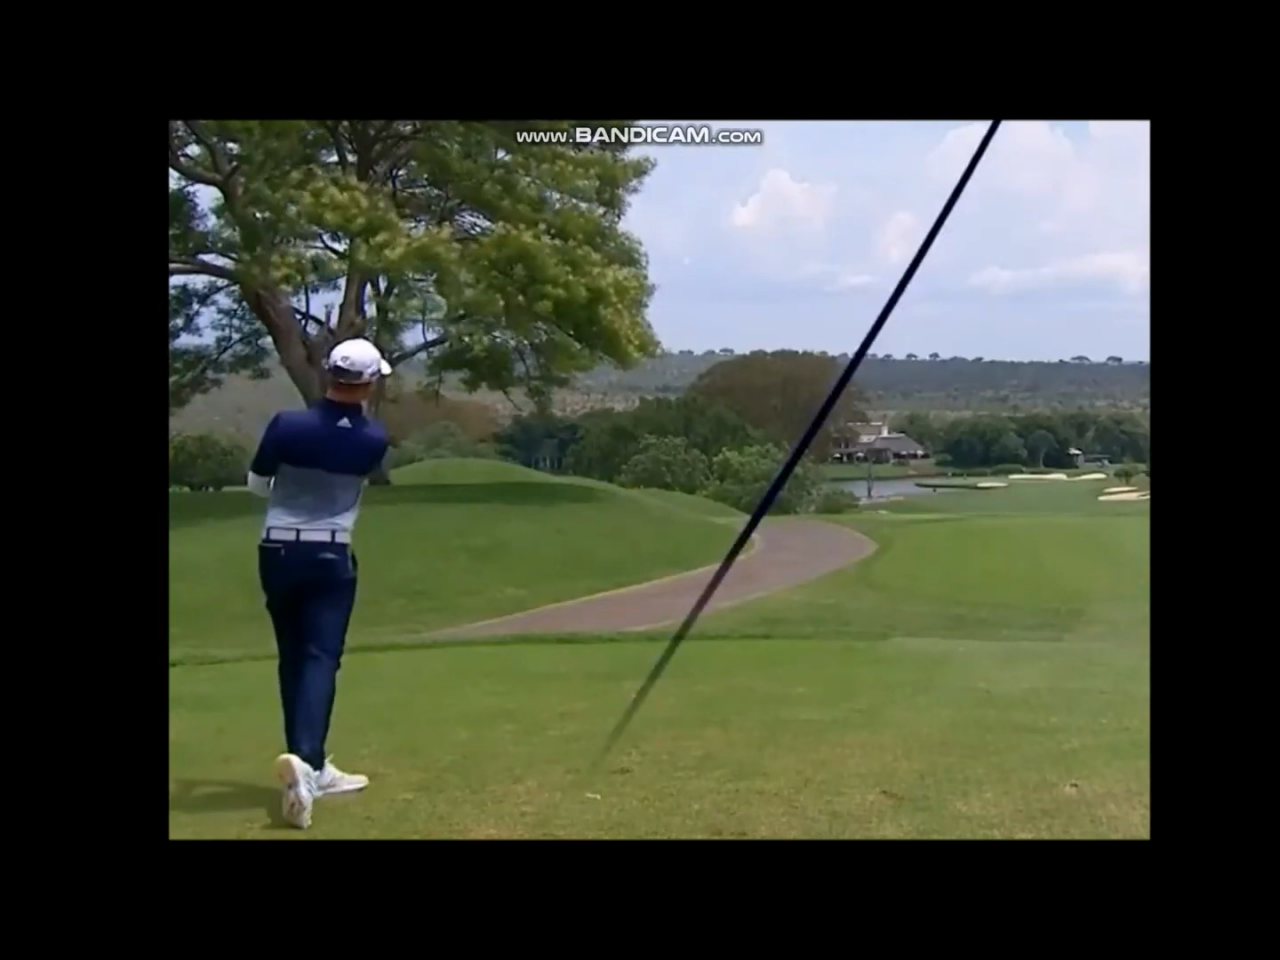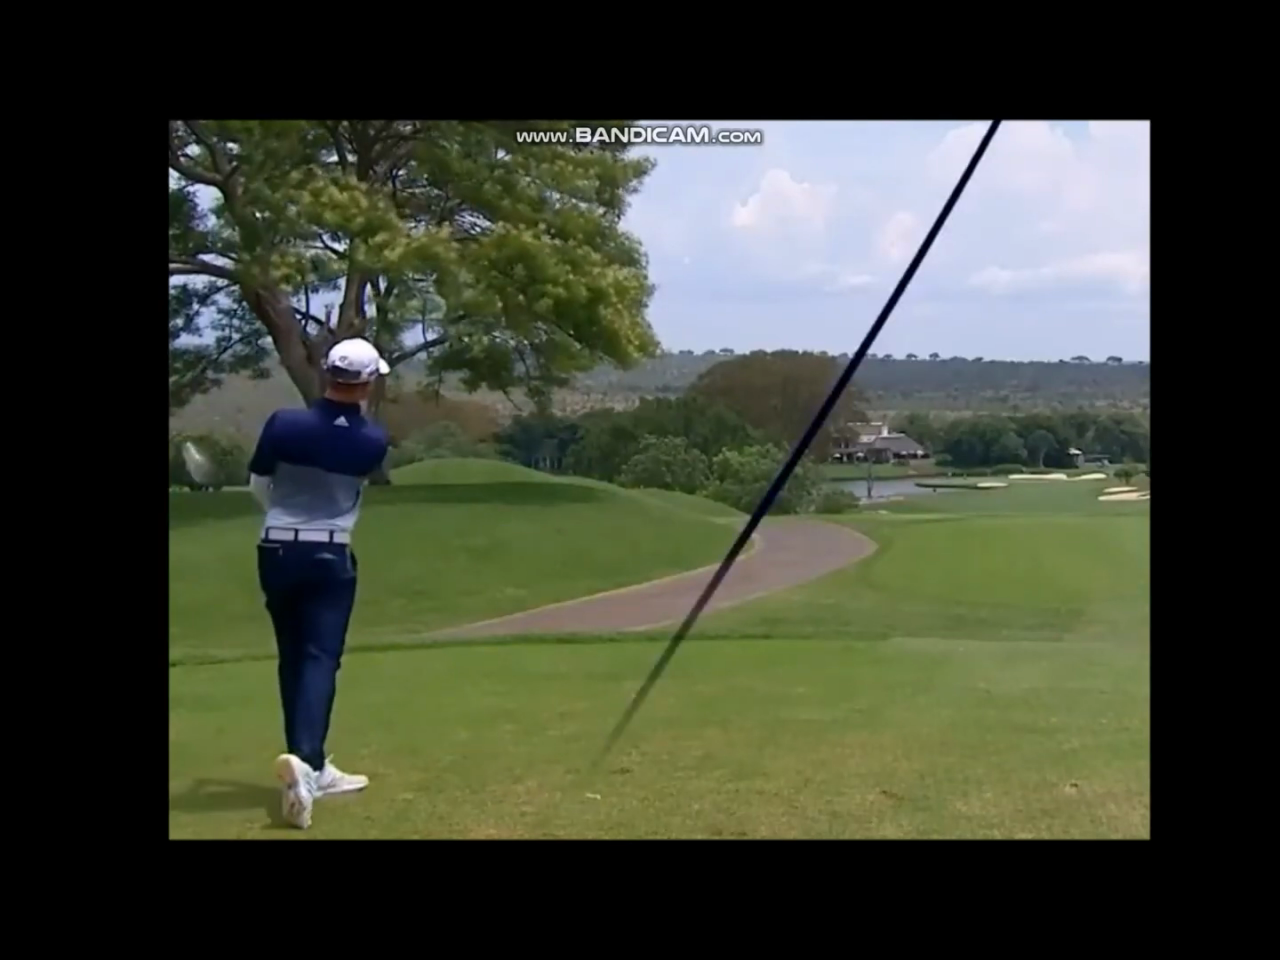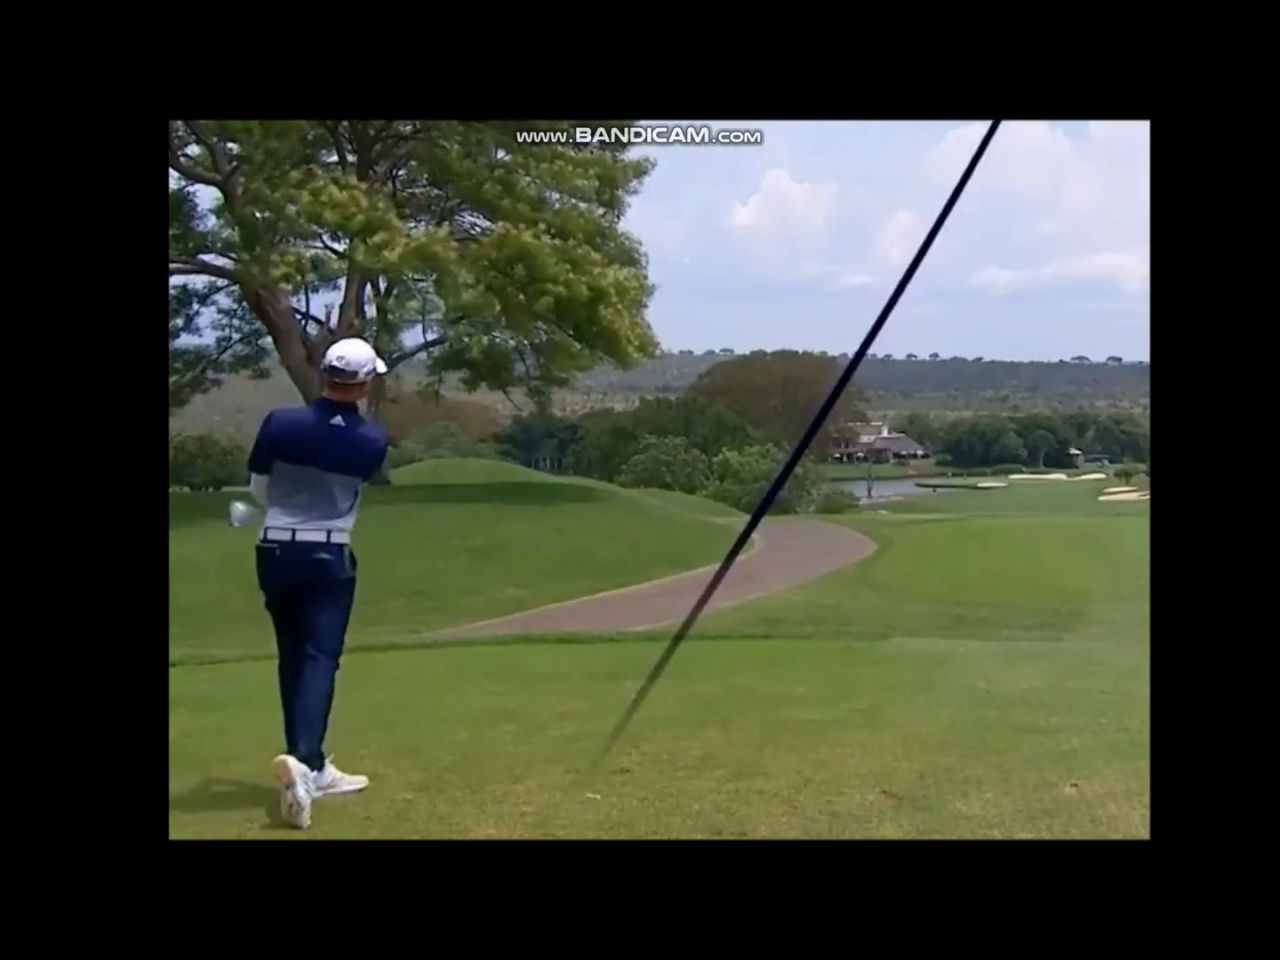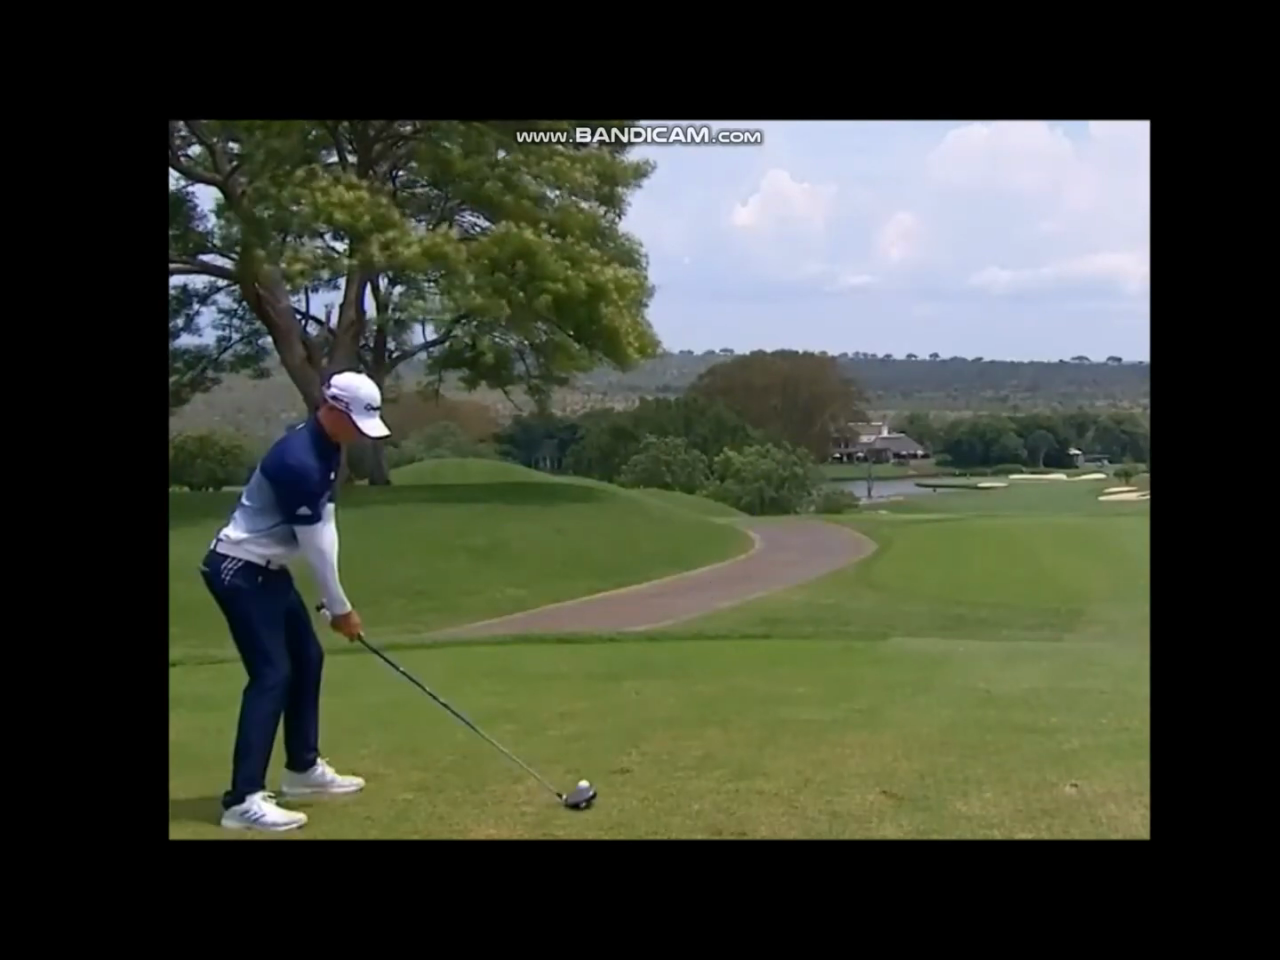
dt=0.1s
person 1, frame 1
left shoulder: (286, 426)
right shoulder: (375, 440)
left elbow: (258, 486)
left hip: (278, 553)
right hip: (331, 557)
left knee: (294, 658)
right knee: (320, 659)
left ankle: (310, 766)
right ankle: (305, 760)
person 1, frame 2
left shoulder: (283, 425)
right shoulder: (374, 442)
left elbow: (259, 488)
left hip: (277, 553)
right hip: (329, 558)
left knee: (293, 659)
right knee: (320, 659)
left ankle: (309, 767)
right ankle: (305, 761)
person 1, frame 3
left shoulder: (281, 423)
right shoulder: (372, 440)
left elbow: (258, 482)
left hip: (304, 559)
right hip: (305, 557)
left knee: (313, 653)
right knee: (317, 660)
left ankle: (308, 769)
right ankle: (298, 769)
person 1, frame 4
left shoulder: (324, 450)
right shoulder: (298, 461)
left elbow: (324, 527)
right elbow: (314, 545)
left wrist: (334, 601)
right wrist: (339, 606)
left hip: (264, 571)
right hip: (240, 571)
left knee: (305, 659)
right knee: (271, 672)
left ankle: (303, 769)
right ankle: (244, 798)
